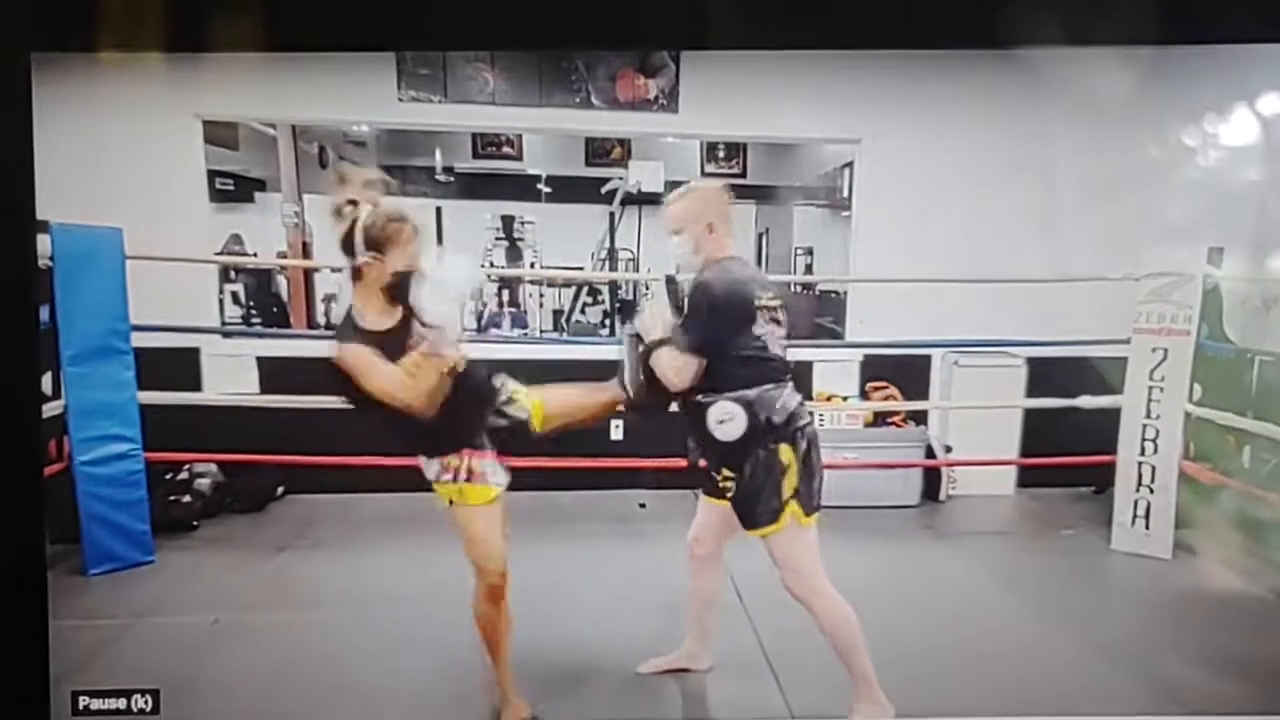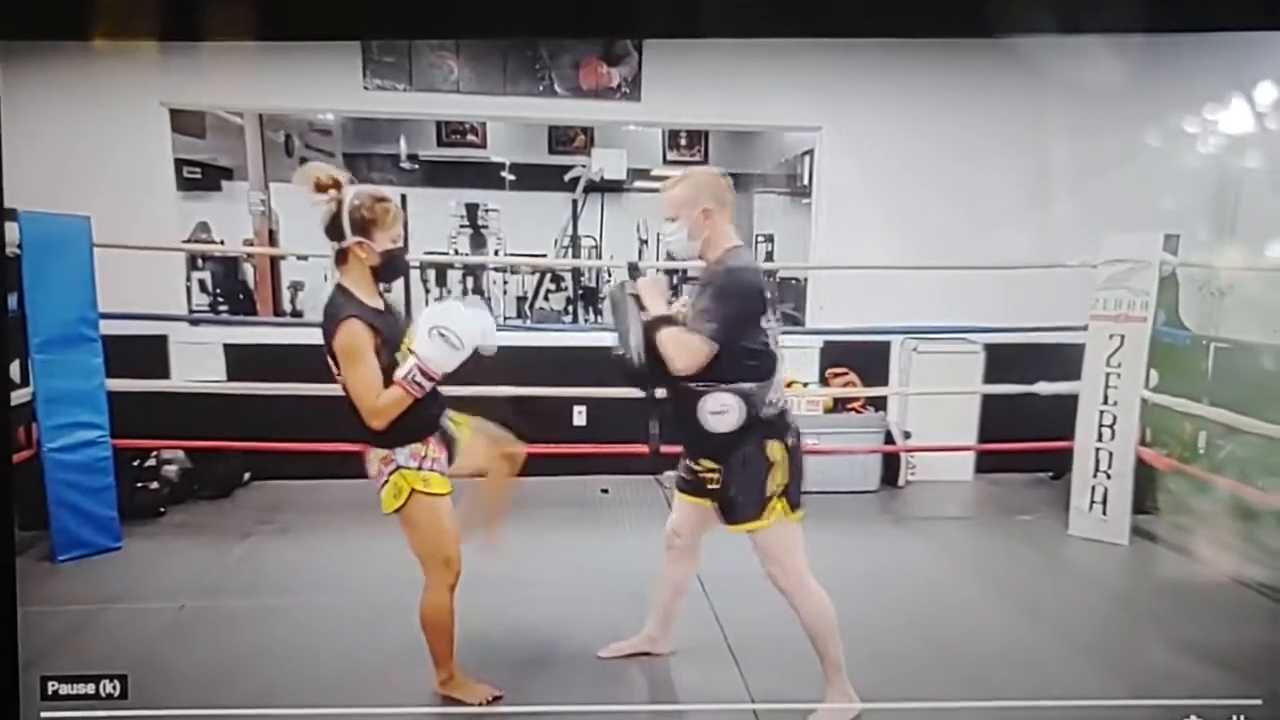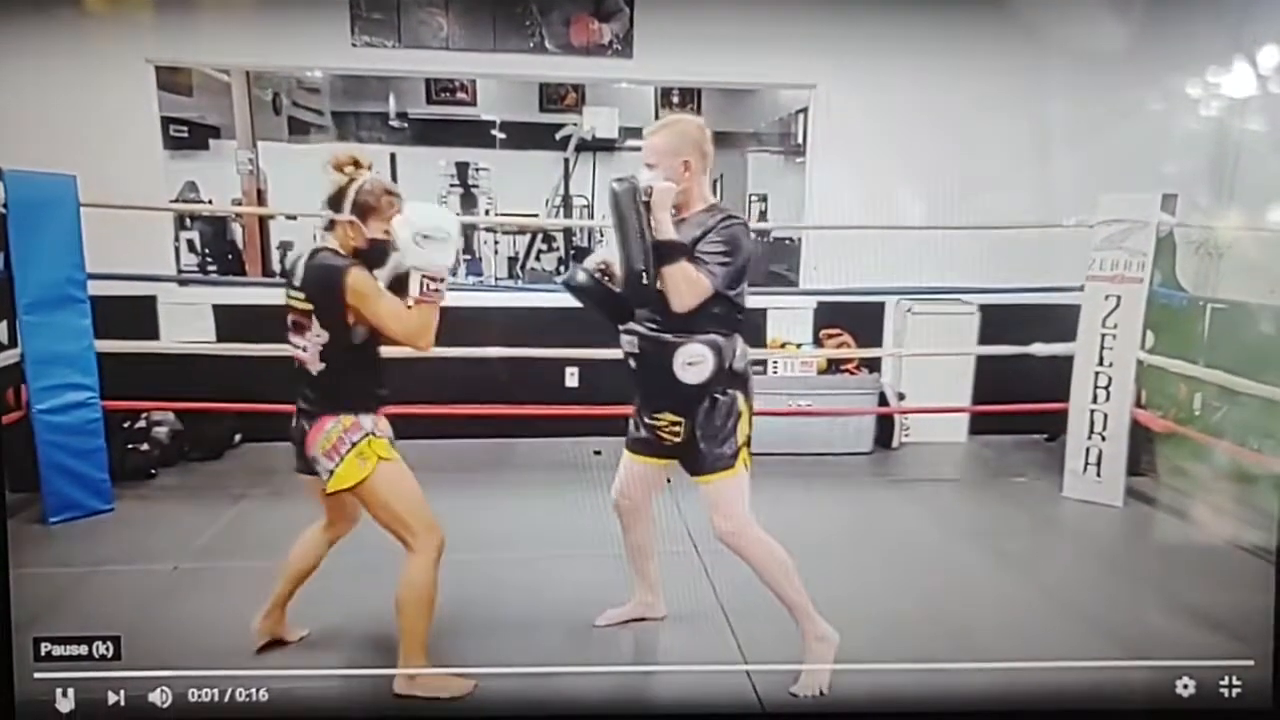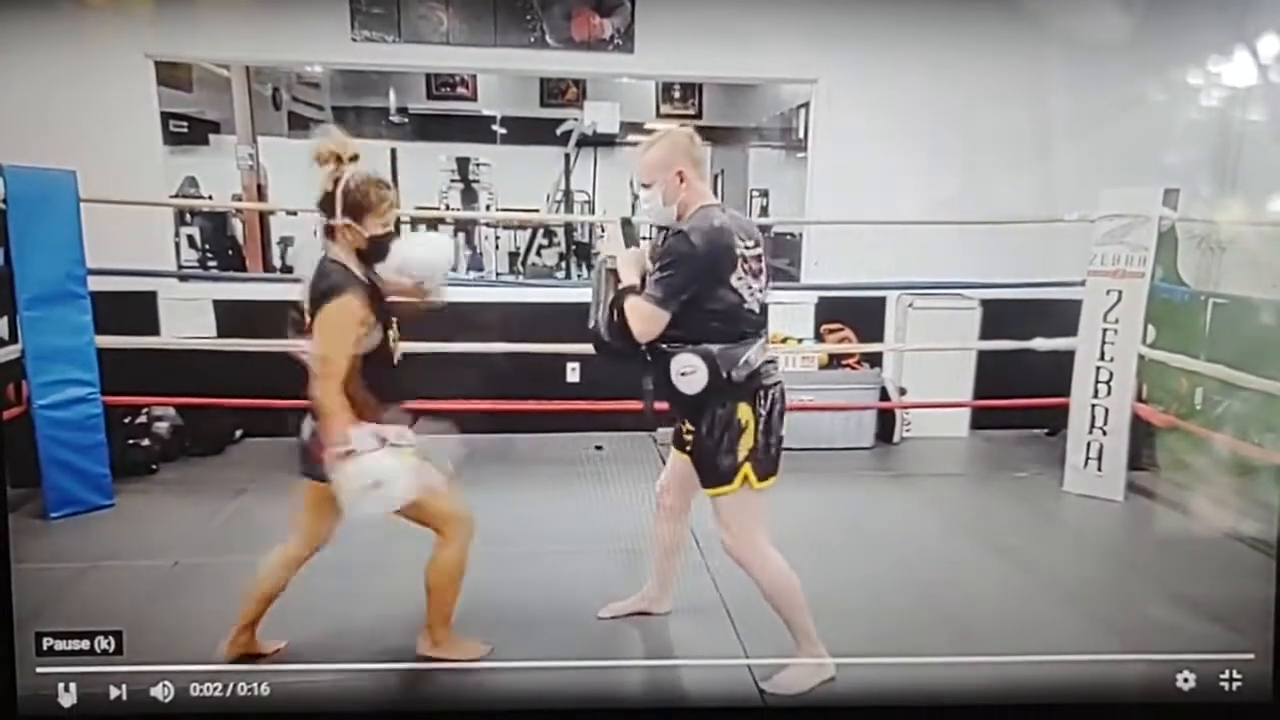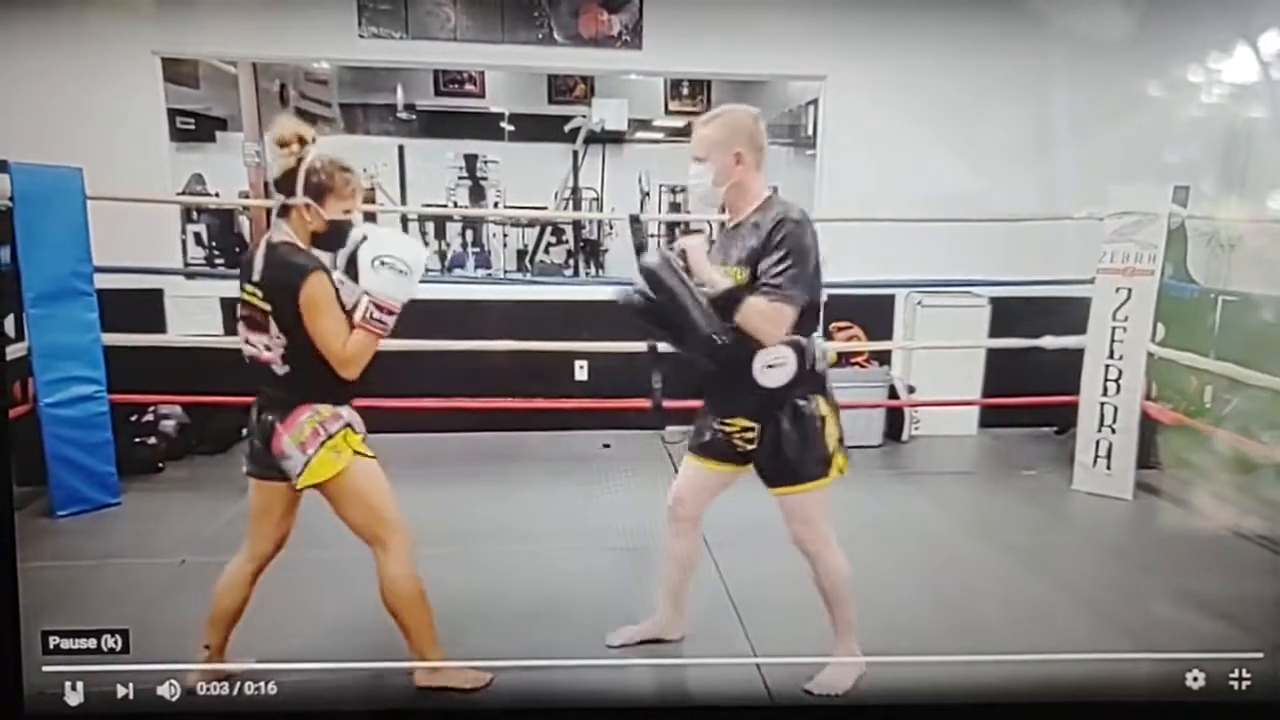
dt=1s
person 1, frame 1
left shoulder: (713, 287)
right shoulder: (749, 279)
left elbow: (678, 376)
left wrist: (656, 335)
right wrist: (673, 336)
left hip: (773, 449)
right hip: (744, 447)
left knee: (804, 581)
right knee: (702, 545)
right ankle: (695, 651)
person 1, frame 2
left shoulder: (733, 276)
right shoulder: (726, 272)
left elbow: (685, 358)
left wrist: (657, 308)
right wrist: (667, 318)
left hip: (755, 445)
right hip: (718, 440)
left knee: (787, 570)
right knee: (679, 536)
right ankle: (656, 634)
person 1, frame 3
left shoulder: (726, 230)
right shoulder: (668, 224)
left elbow: (685, 296)
right elbow: (647, 295)
left wrist: (661, 225)
right wrist: (610, 274)
left hip: (712, 398)
right hip: (660, 394)
left knee: (732, 525)
right knee: (628, 498)
left ankle: (817, 634)
right ankle: (648, 598)
person 1, frame 4
left shoulder: (689, 241)
right shoulder: (739, 230)
left elbow: (645, 327)
left wrist: (629, 276)
right wrist: (652, 273)
left hip: (734, 406)
right hip: (719, 398)
left knee: (743, 541)
right knee: (670, 496)
left ankle: (813, 654)
right ankle: (657, 594)
person 1, frame 5
left shoulder: (787, 227)
right shoulder: (730, 229)
left elbow: (774, 327)
left wrist: (711, 276)
right wrist: (689, 287)
left hip: (788, 404)
right hip: (729, 401)
left knee: (811, 535)
right knee: (682, 505)
left ankle: (849, 650)
right ankle: (668, 619)
person 2, frame 1
left shoulder: (420, 299)
right shoulder: (352, 344)
left elbow: (449, 367)
right elbow: (419, 399)
right wrist: (436, 337)
left hip: (497, 405)
right hip: (458, 456)
left knee: (603, 394)
right knee: (492, 574)
person 2, frame 2
left shoulder: (373, 296)
right shoulder: (349, 321)
right elbow: (377, 412)
left wrist: (453, 330)
right wrist: (431, 362)
left hip: (433, 426)
right hip: (403, 454)
left knee: (508, 452)
right knee: (444, 570)
left ankle: (480, 524)
right ankle: (448, 678)
person 2, frame 3
left shoulder: (311, 264)
right shoulder: (347, 276)
right elbow: (419, 337)
left wrist: (397, 270)
right wrist: (431, 269)
left hip: (318, 423)
right hip: (349, 429)
left knee: (337, 521)
right knee: (426, 541)
left ankle: (272, 619)
right ankle: (413, 670)
person 2, frame 4
left shoulder: (345, 270)
right shoulder: (344, 295)
right elbow: (327, 386)
right wrist: (363, 452)
left hip: (327, 431)
right hip: (362, 435)
left knee: (307, 539)
right knee: (456, 525)
left ankle: (241, 639)
right ankle: (437, 638)
person 2, frame 5
left shoulder: (259, 256)
right shoulder: (306, 274)
right elbow: (348, 361)
left wrist: (357, 290)
right wrist: (386, 297)
left hip: (271, 422)
right hip: (316, 425)
left knee: (259, 549)
right knee: (393, 540)
left ankle: (211, 661)
right ankle: (430, 664)
